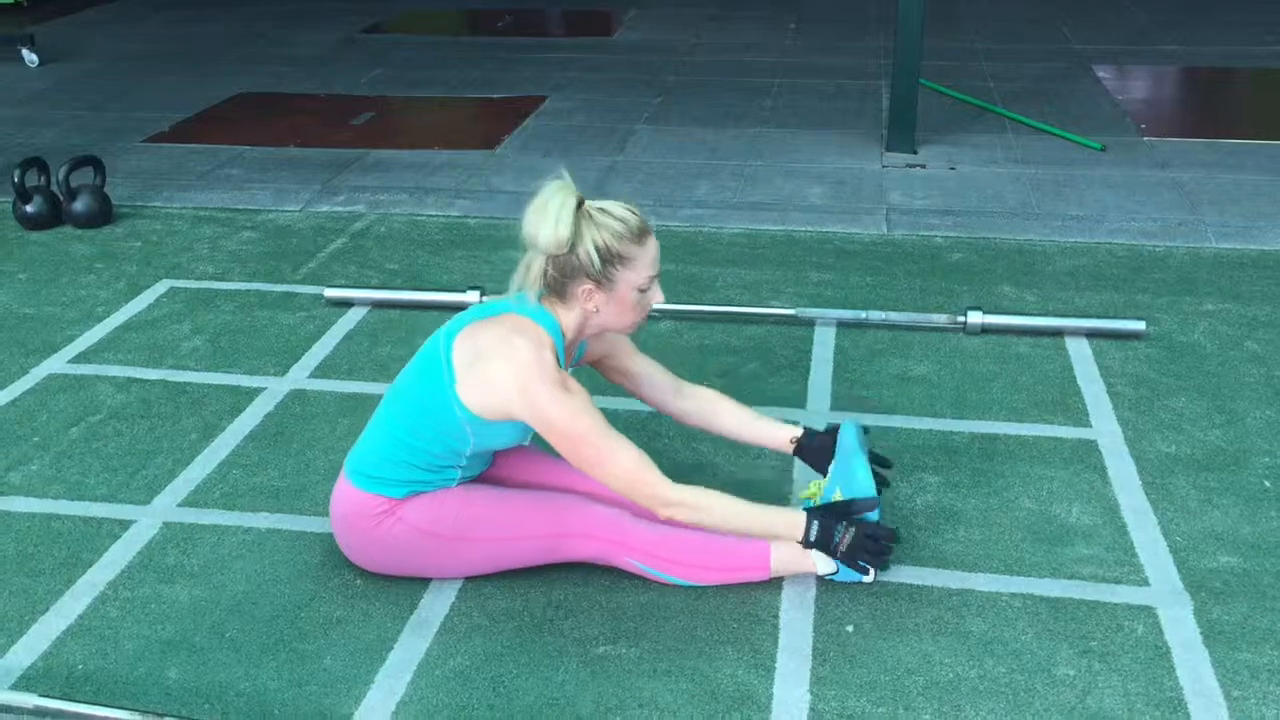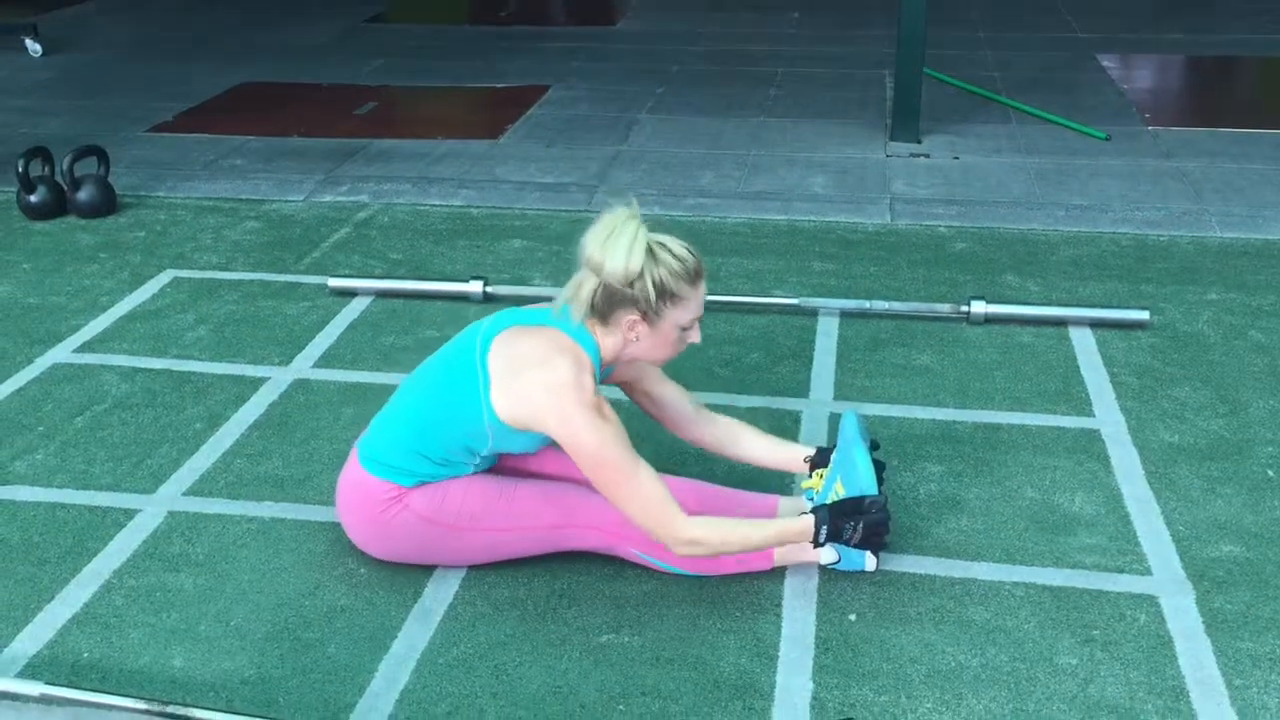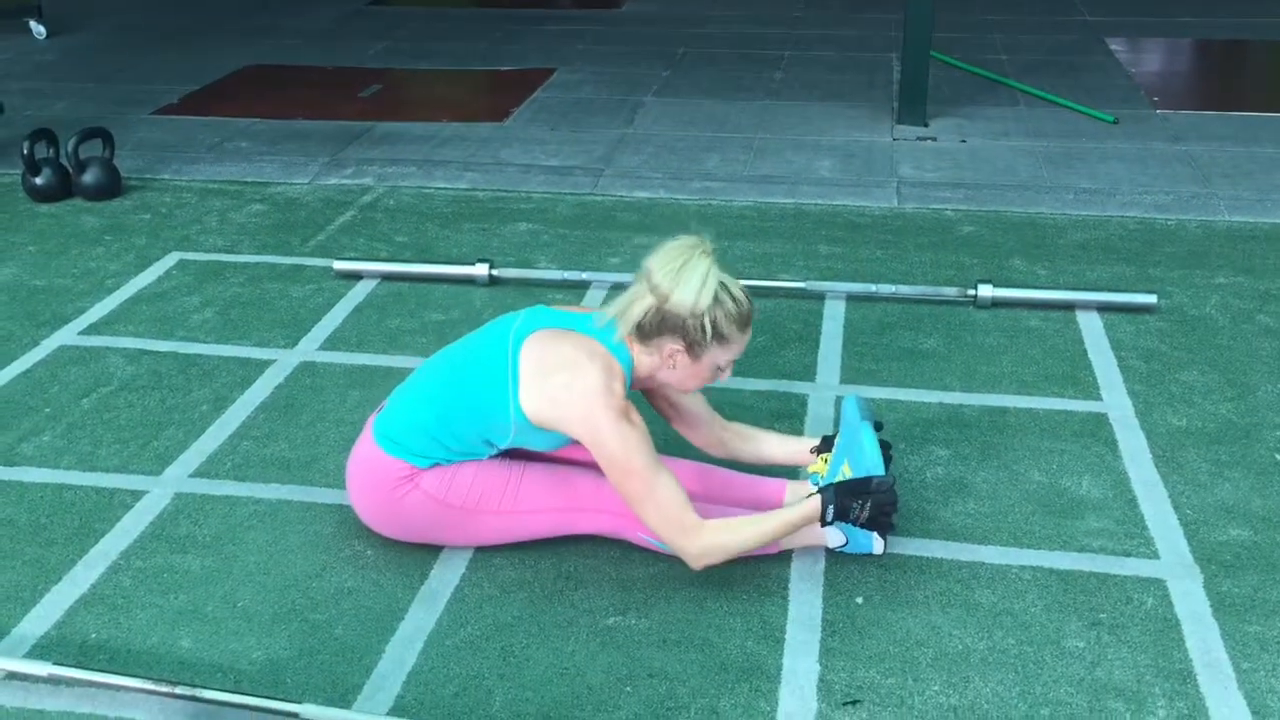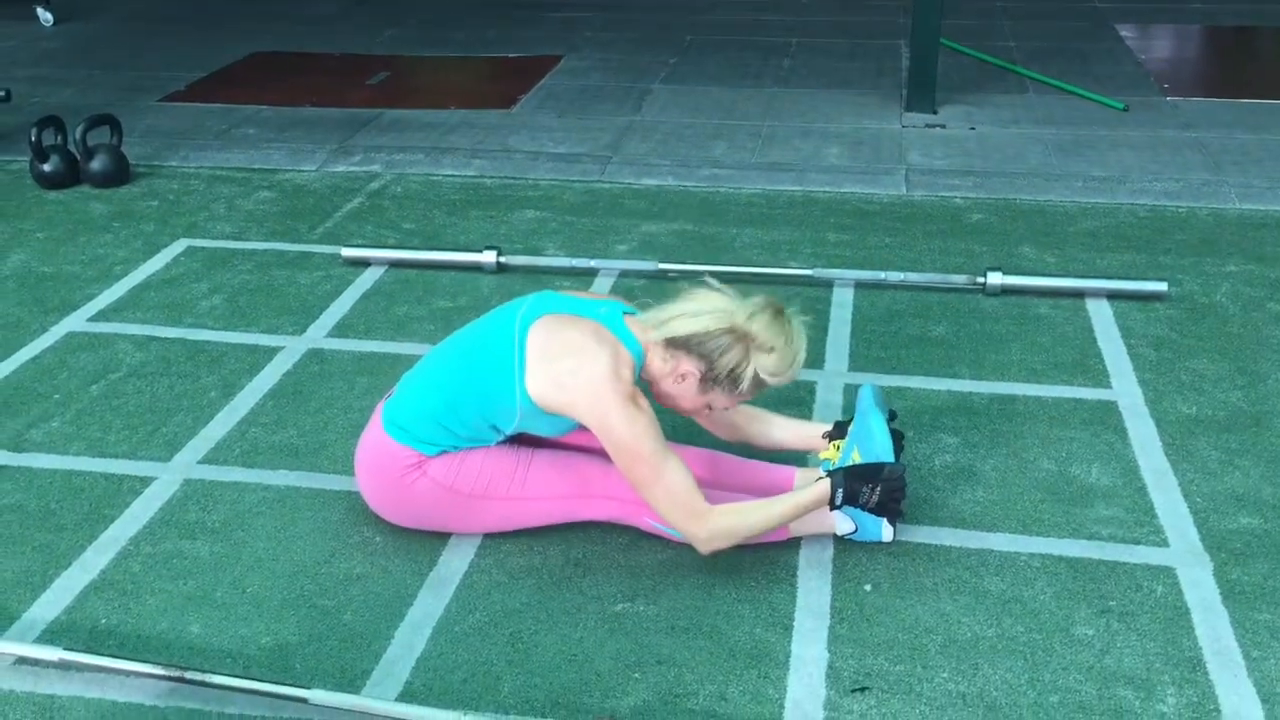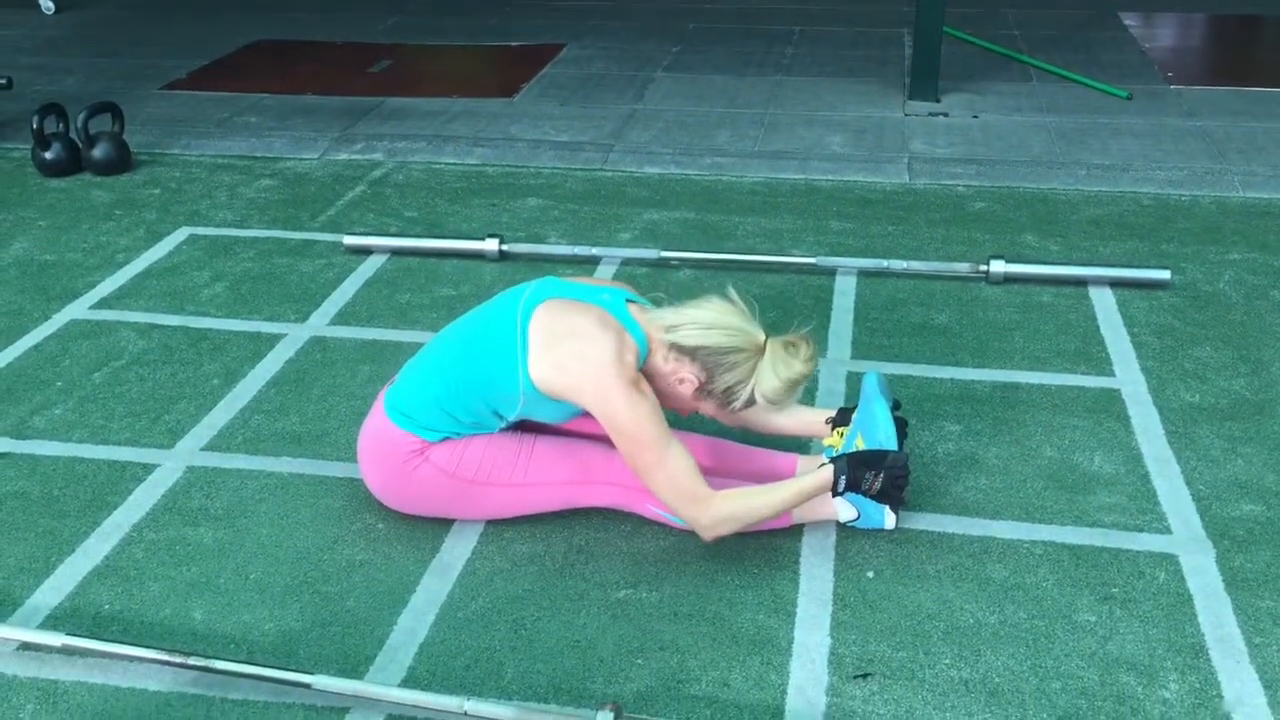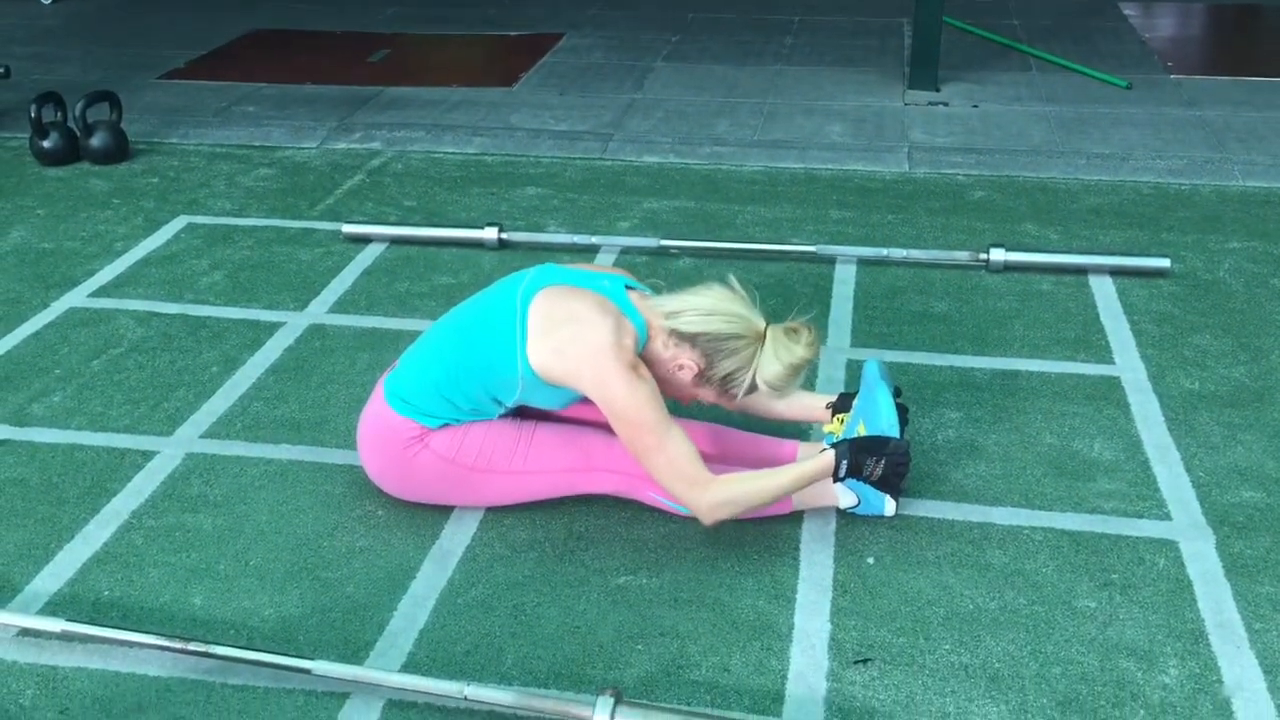
dt=0.5s
person 1, frame 1
left shoulder: (575, 325)
right shoulder: (529, 368)
left elbow: (684, 397)
right elbow: (665, 501)
left wrist: (801, 441)
right wrist: (807, 531)
right hip: (384, 514)
left knee: (612, 493)
right knee: (596, 530)
left ankle: (805, 512)
right ankle: (814, 561)
person 1, frame 2
left shoulder: (591, 334)
right shoulder: (566, 388)
left elbow: (704, 425)
right elbow: (680, 536)
left wrist: (813, 460)
right wrist: (817, 529)
left hip: (444, 461)
right hip: (390, 504)
left knee: (625, 489)
right knee: (603, 520)
left ankle: (805, 502)
right ankle: (817, 546)
person 1, frame 3
left shoulder: (625, 337)
right shoulder: (599, 395)
left elbow: (718, 436)
right elbow: (696, 545)
left wrist: (820, 449)
right wrist: (822, 507)
left hip: (426, 433)
right hip: (398, 482)
left knee: (639, 474)
right knee: (610, 504)
left ankle: (809, 488)
person 1, frame 4
left shoulder: (631, 328)
right shoulder: (607, 385)
left elbow: (732, 424)
right elbow: (703, 530)
left wrist: (829, 436)
right wrist: (830, 492)
left hip: (431, 419)
right hip: (406, 469)
left knee: (651, 462)
right knee: (617, 491)
person 1, frame 5
left shoulder: (634, 316)
right shoulder: (612, 374)
left elbow: (731, 410)
right elbow: (706, 516)
left wrist: (830, 423)
right wrist: (834, 476)
left hip: (434, 404)
right hip: (408, 454)
left knee: (655, 450)
right knee: (619, 478)
person 1, frame 6
left shoulder: (631, 301)
right shoulder: (610, 361)
left elbow: (731, 389)
right elbow: (705, 501)
left wrist: (830, 408)
right wrist: (834, 464)
left hip: (431, 391)
right hip: (408, 443)
left knee: (651, 434)
right knee: (617, 465)
